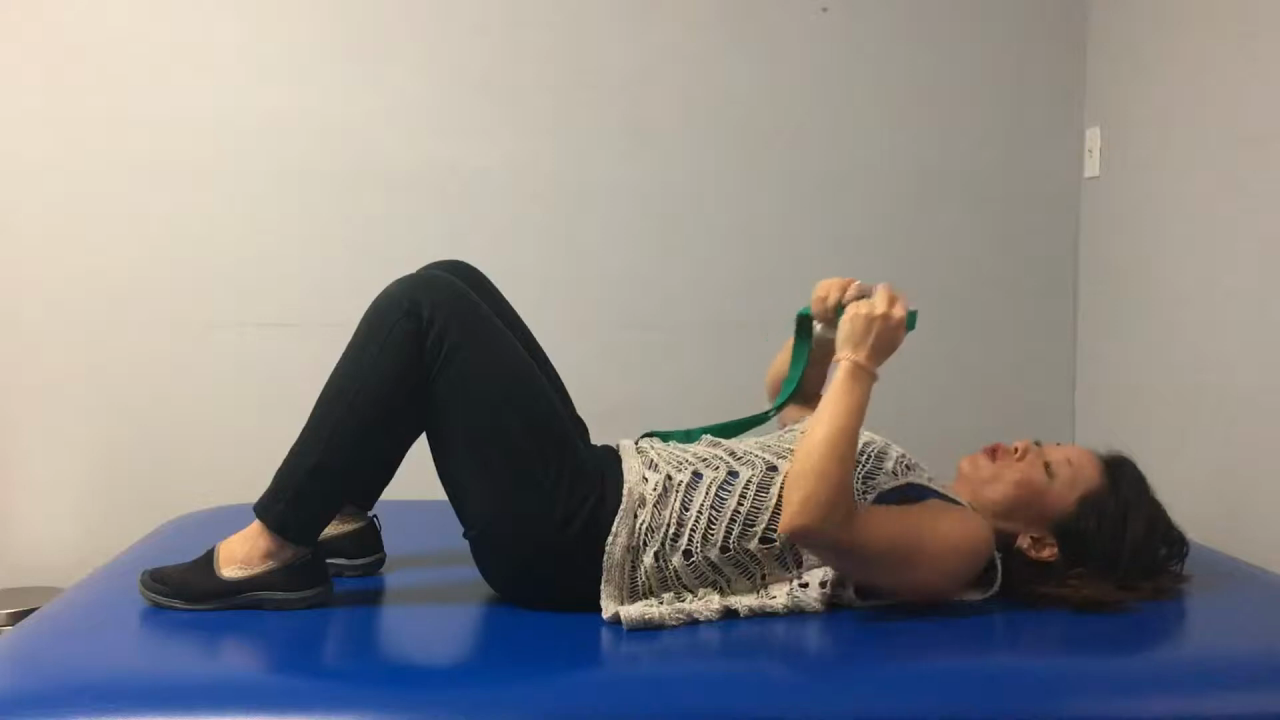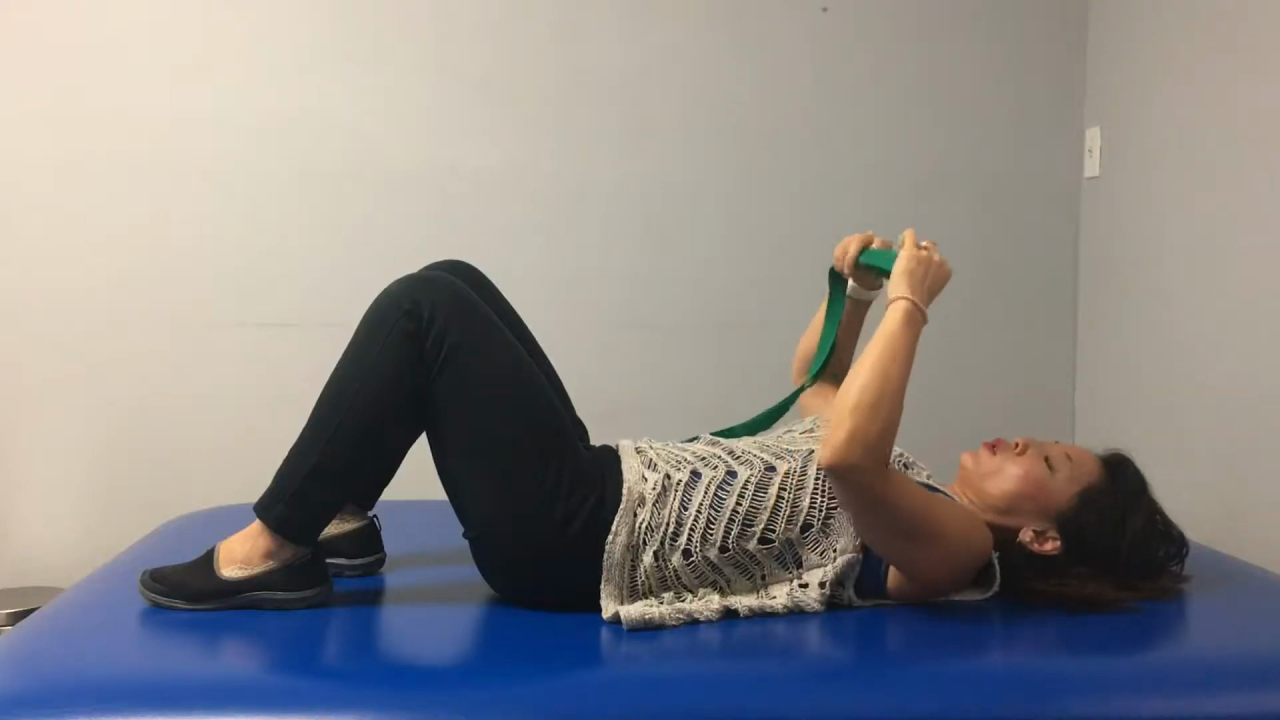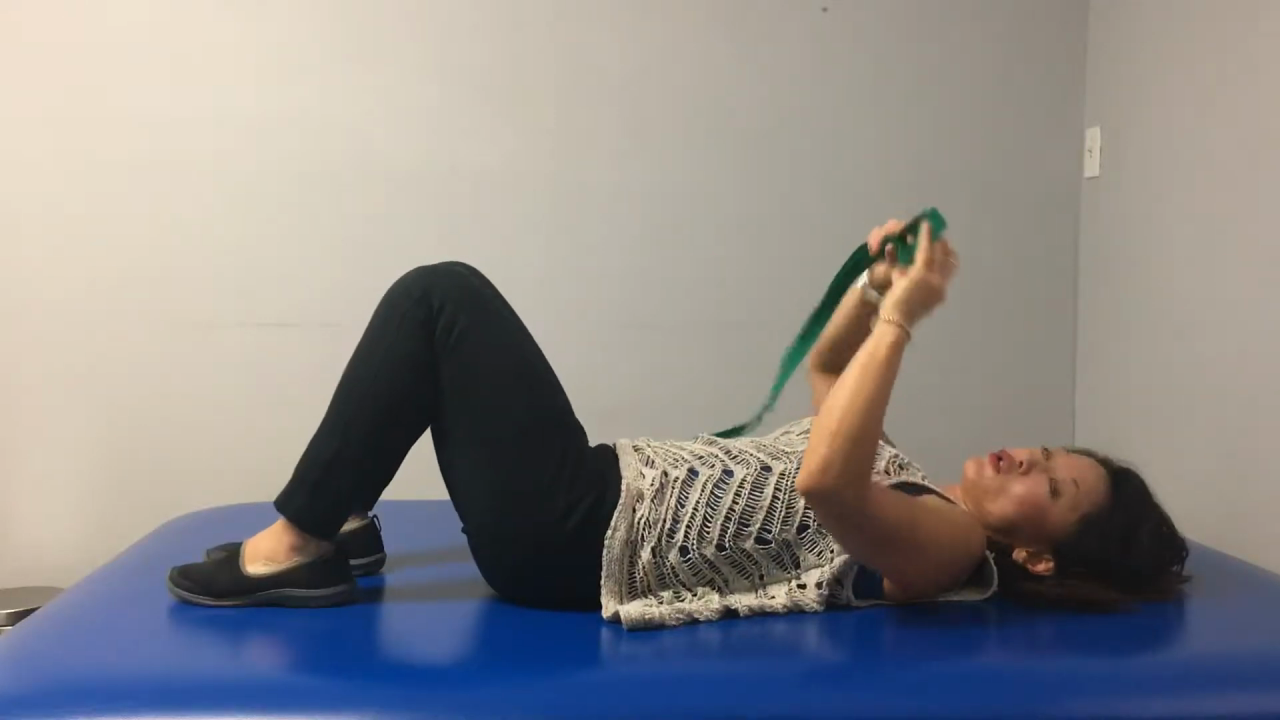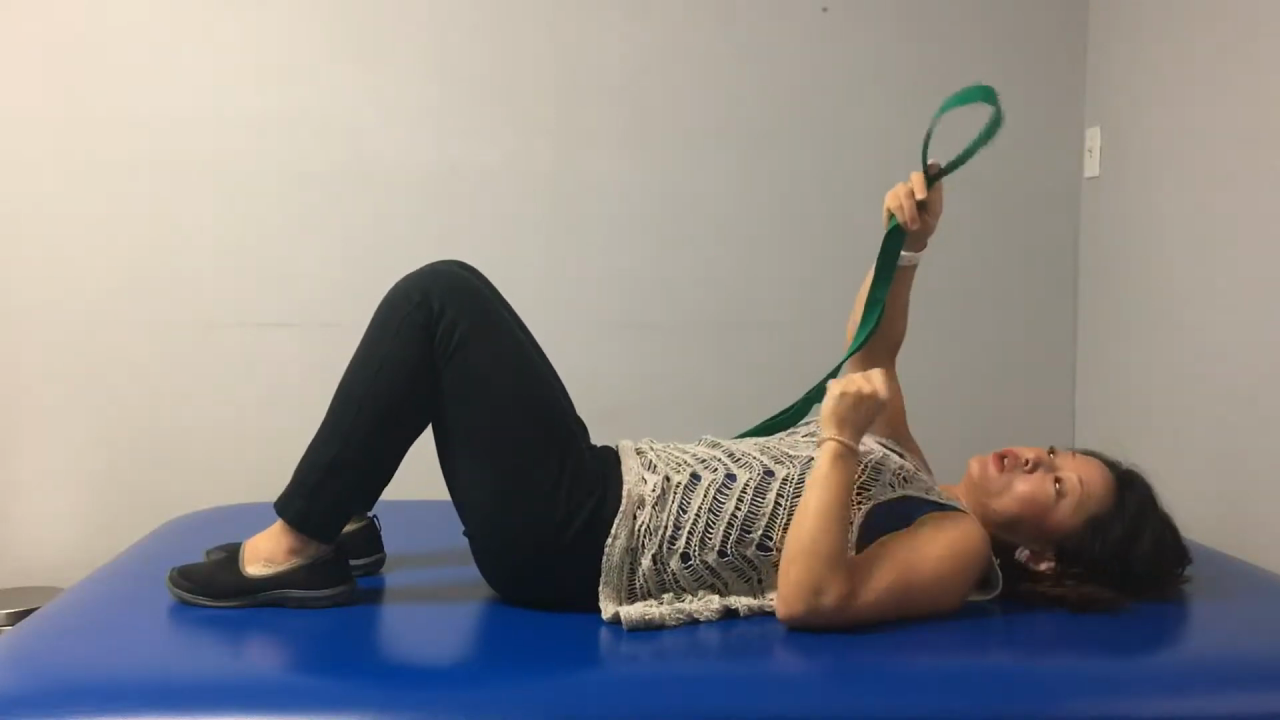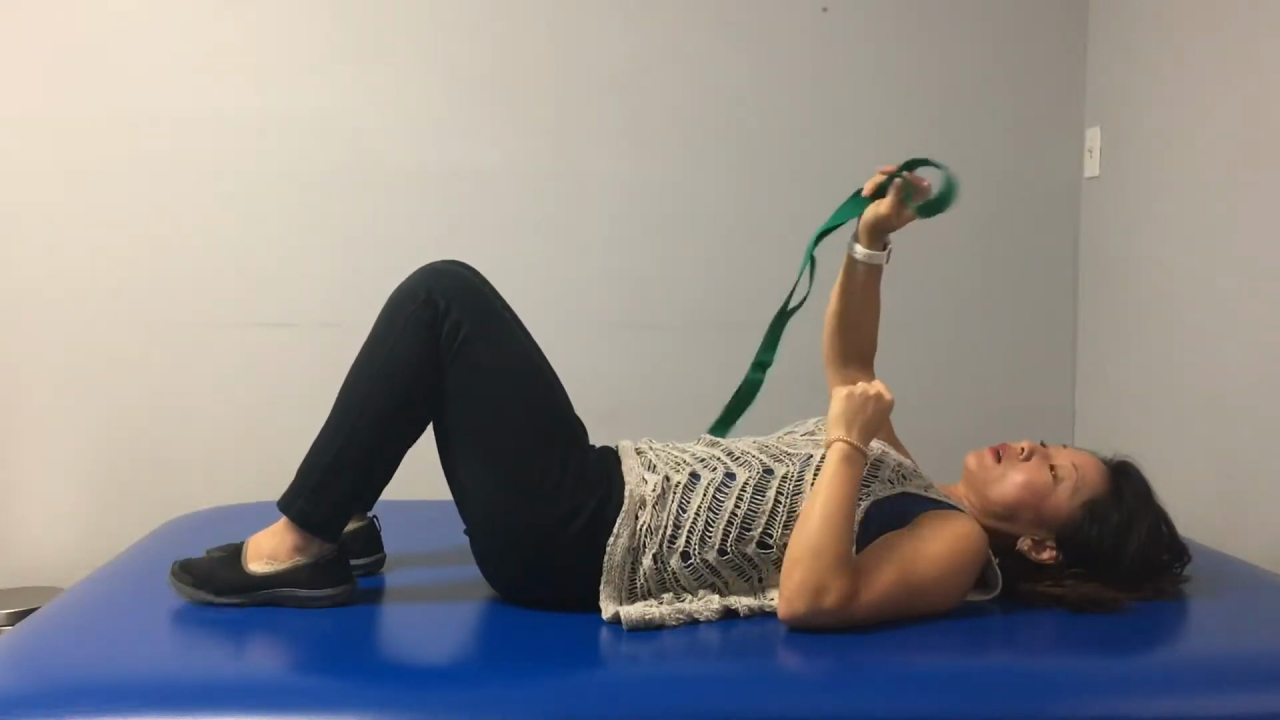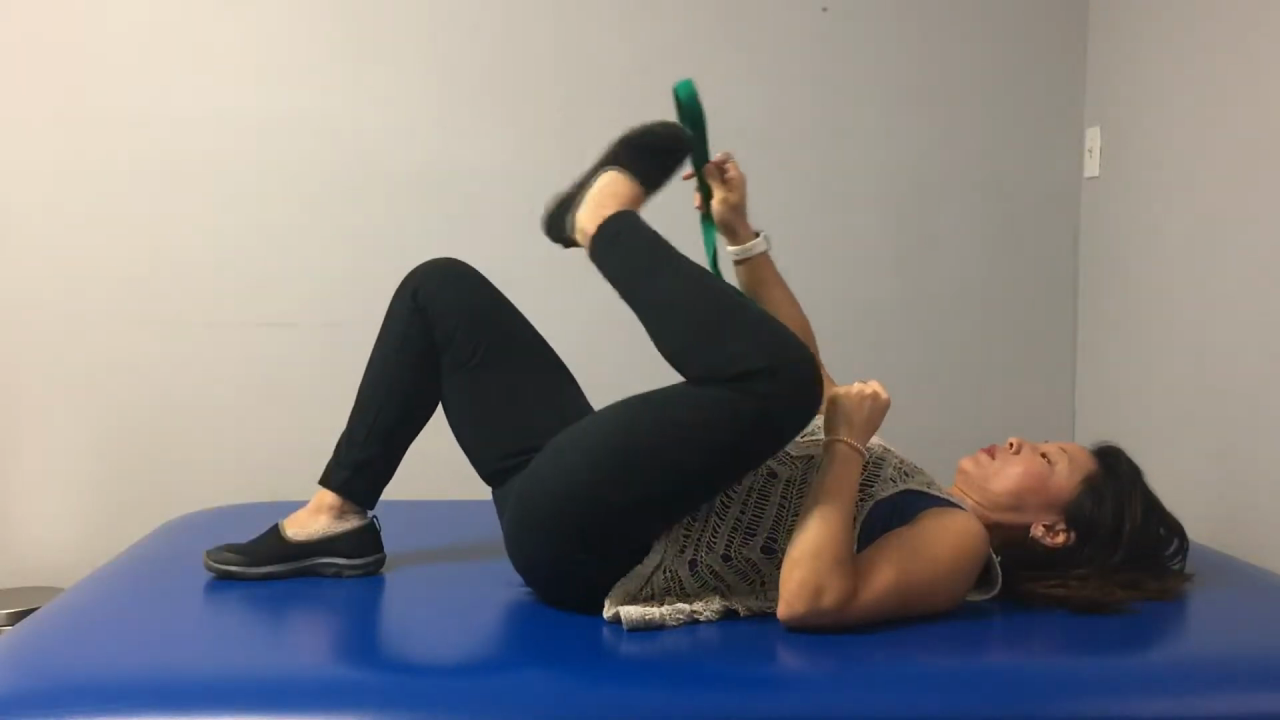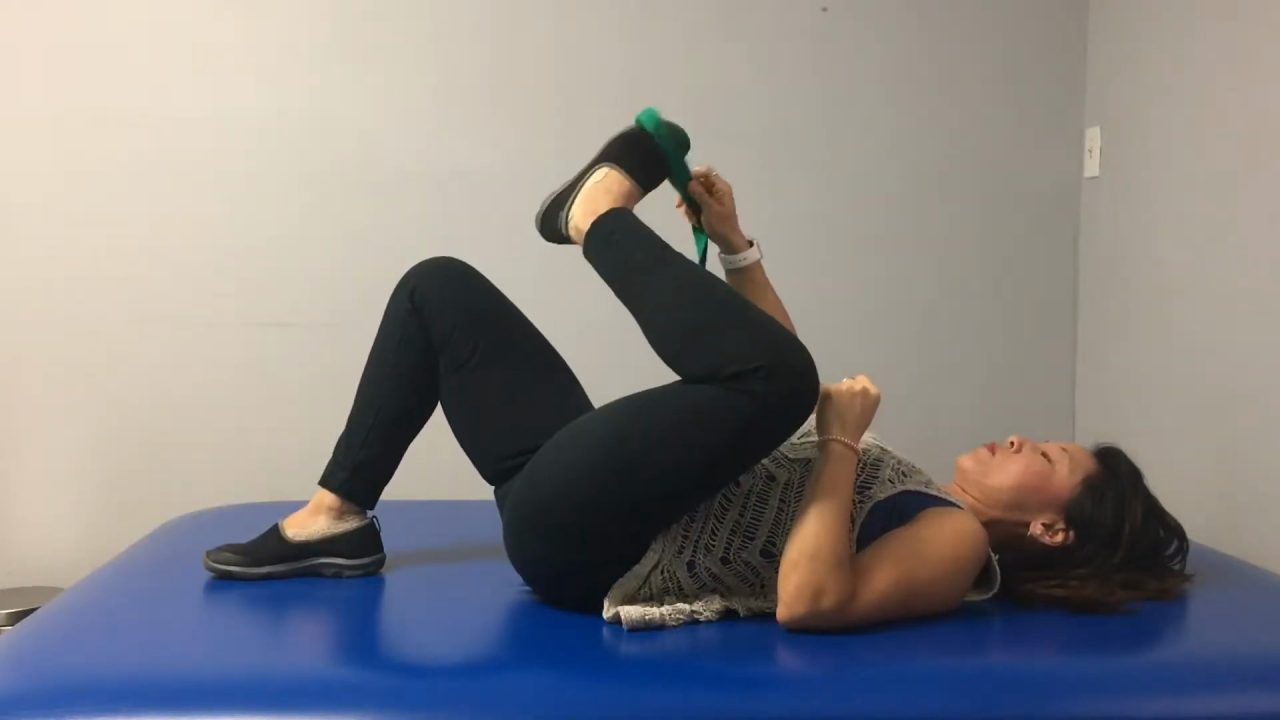
dt=0.7s
person 1, frame 1
left shoulder: (960, 544)
right shoulder: (928, 497)
left elbow: (804, 520)
right elbow: (788, 396)
left wrist: (857, 364)
right wrist: (819, 331)
left hip: (578, 545)
right hip: (608, 484)
left knee: (425, 309)
right knee: (450, 284)
left ankle: (273, 548)
right ankle: (340, 520)
person 1, frame 2
left shoulder: (951, 549)
right shoulder: (921, 497)
left elbow: (848, 457)
right elbow: (820, 380)
left wrist: (907, 308)
right wrist: (851, 289)
left hip: (576, 544)
right hip: (602, 491)
left knee: (423, 310)
right knee: (451, 283)
left ankle: (273, 549)
right ankle: (339, 522)
person 1, frame 3
left shoulder: (945, 544)
right shoulder: (914, 490)
left elbow: (824, 480)
right elbow: (825, 366)
left wrist: (900, 320)
right wrist: (876, 279)
left hip: (573, 541)
right hip: (601, 491)
left knee: (438, 297)
right knee: (449, 292)
left ankle: (299, 545)
right ankle: (338, 524)
person 1, frame 4
left shoulder: (958, 548)
right shoulder: (917, 487)
left elbow: (806, 600)
right elbow: (869, 360)
left wrist: (837, 439)
right wrist: (907, 246)
left hip: (576, 546)
right hip: (602, 498)
left knee: (443, 296)
right knee: (447, 297)
left ankle: (299, 546)
right ankle: (331, 530)
person 1, frame 5
left shoulder: (954, 545)
right shoulder: (908, 485)
left elbow: (809, 598)
right elbow: (849, 364)
left wrist: (847, 443)
right wrist: (871, 241)
left hip: (569, 547)
right hip: (601, 488)
left knee: (446, 299)
right knee: (442, 294)
left ankle: (299, 542)
right ankle: (335, 525)
person 1, frame 6
left shoulder: (958, 544)
right shoulder: (913, 492)
left elbow: (808, 601)
right elbow: (805, 365)
left wrist: (848, 447)
right wrist: (740, 234)
left hip: (578, 543)
right hip: (566, 496)
left knee: (779, 379)
right knee: (442, 289)
left ankle: (604, 222)
right ankle: (338, 517)
person 1, frame 7
left shoulder: (956, 543)
right shoulder: (917, 493)
left elbow: (807, 602)
right elbow: (792, 381)
left wrist: (839, 440)
right wrist: (734, 244)
left hip: (577, 543)
right hip: (566, 498)
left knee: (774, 377)
right knee: (440, 286)
left ankle: (598, 218)
right ankle: (336, 518)
